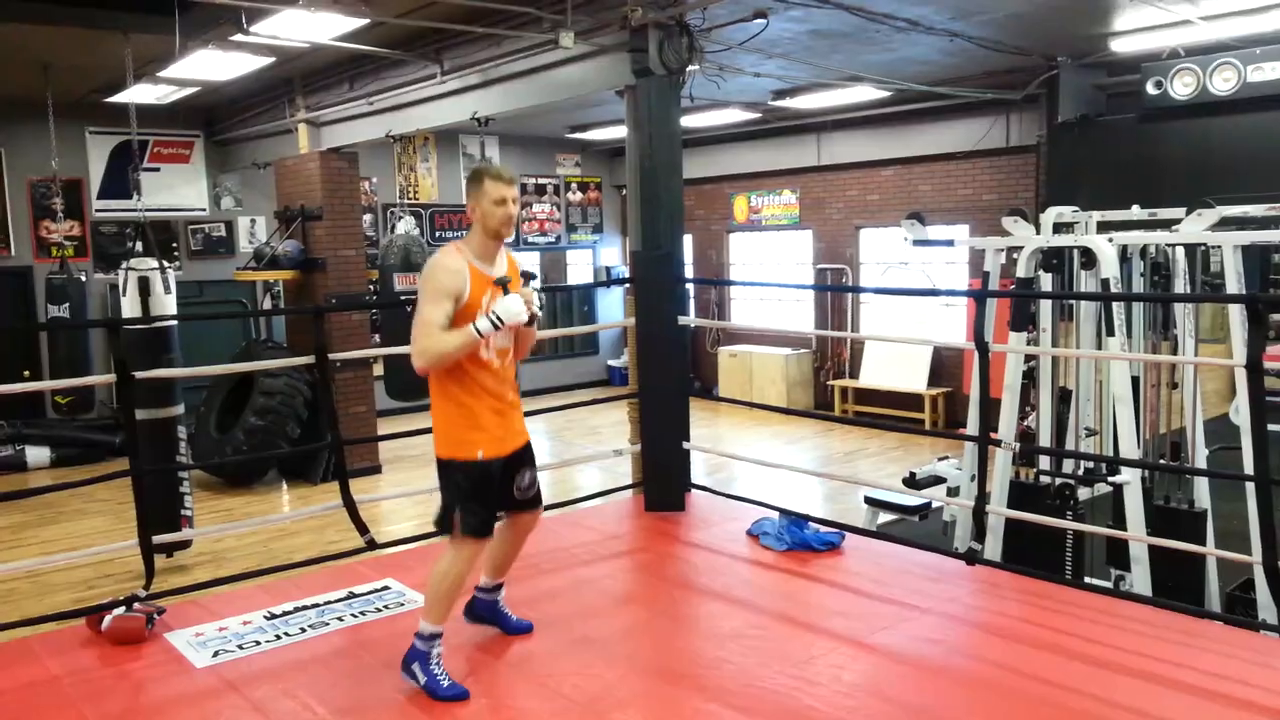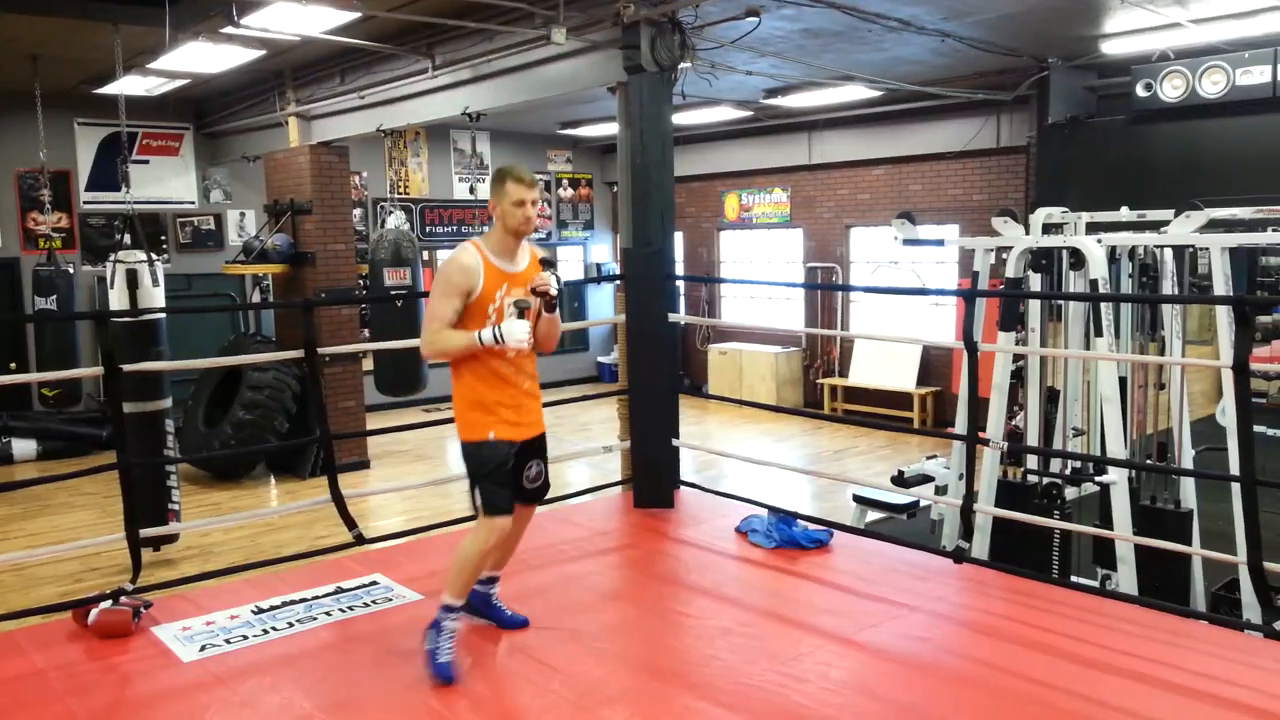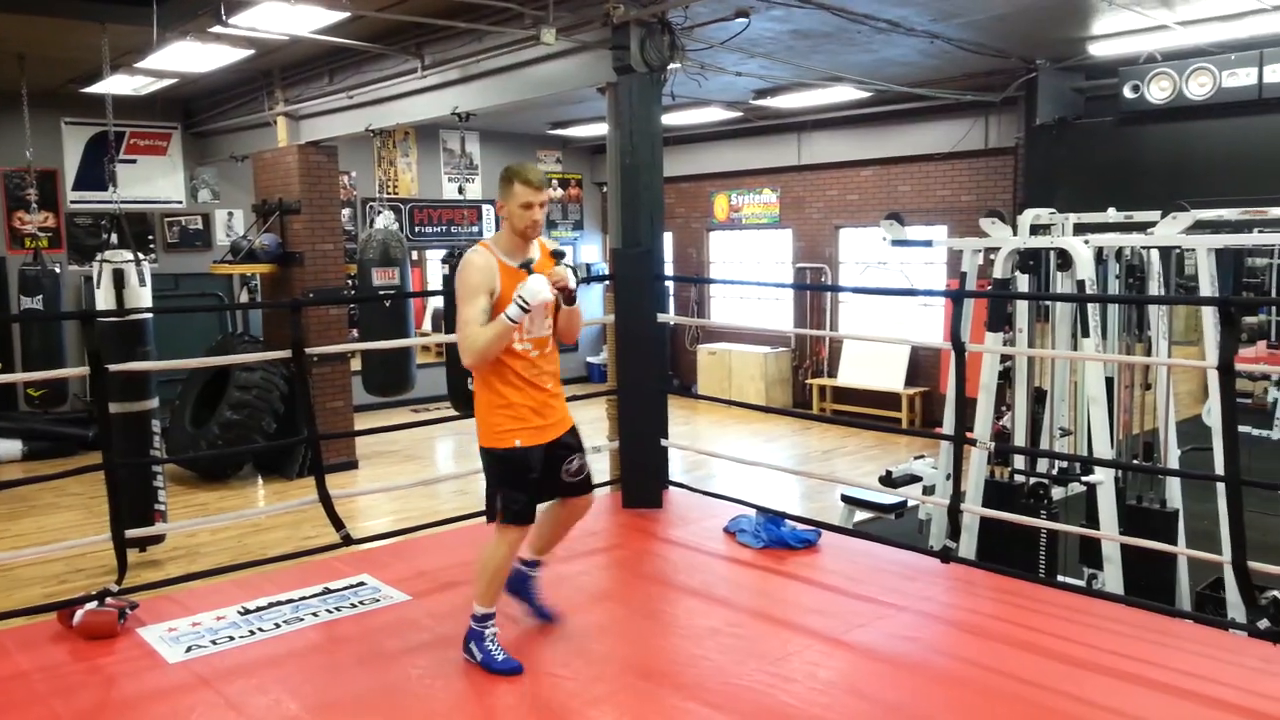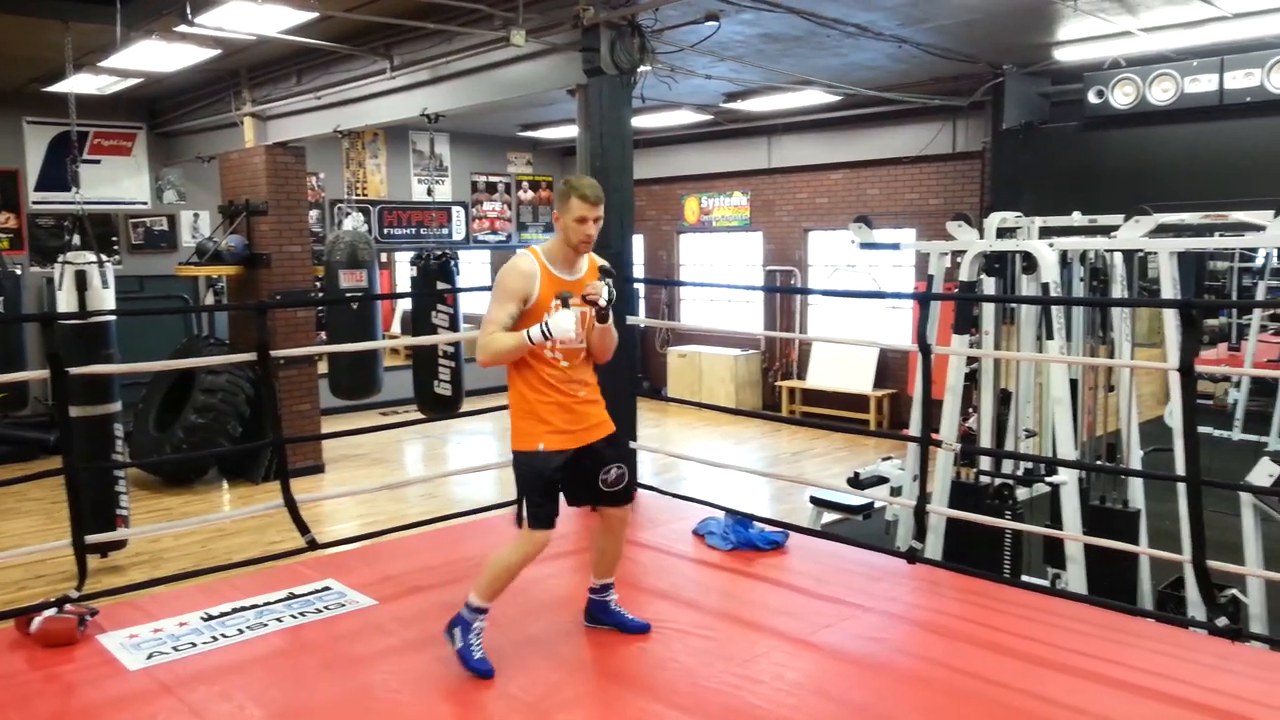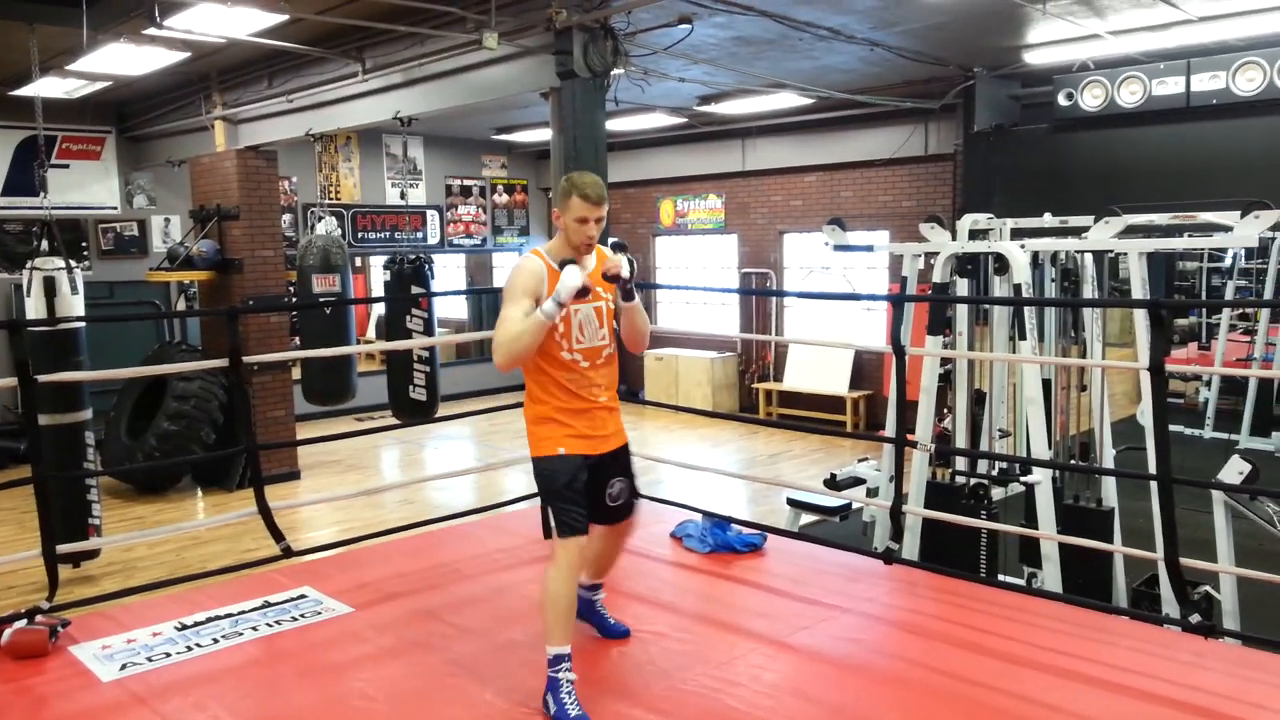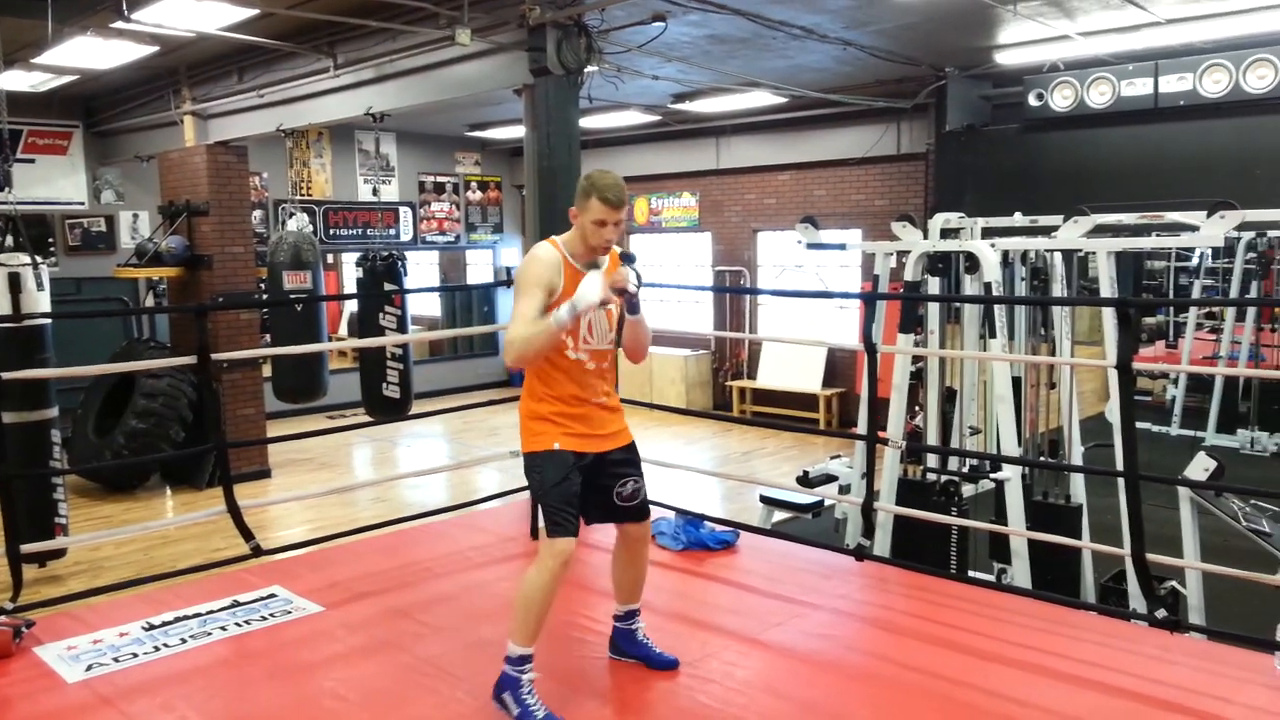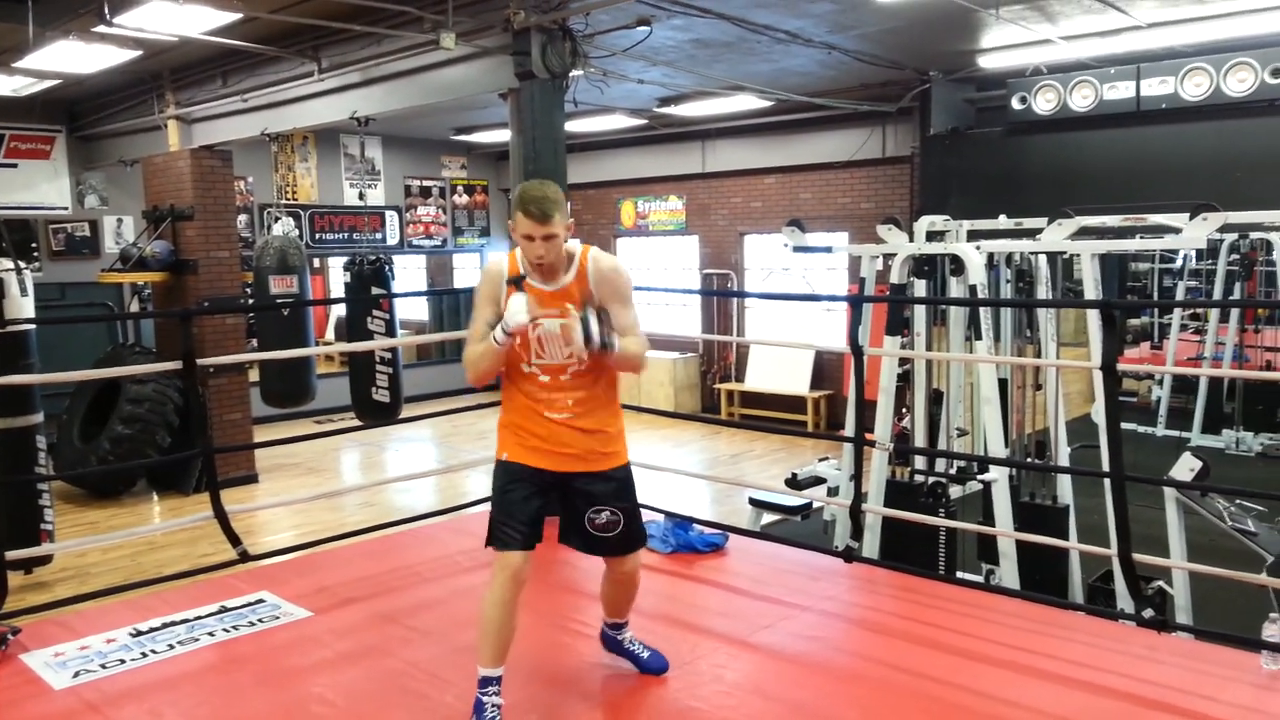
dt=0.4s
person 1, frame 1
left shoulder: (510, 264)
right shoulder: (447, 268)
right elbow: (423, 357)
left wrist: (527, 316)
right wrist: (489, 321)
left hip: (508, 423)
right hip: (466, 432)
left knee: (524, 515)
right knee: (468, 542)
left ankle: (487, 599)
right ankle: (423, 652)
person 1, frame 2
left shoulder: (537, 259)
right shoulder: (464, 264)
left elbow: (548, 344)
right elbow: (430, 343)
left wrist: (550, 302)
right wrist: (493, 336)
left hip: (527, 413)
right hip: (484, 418)
left knee: (522, 512)
right knee: (493, 524)
left ankle: (483, 593)
right ankle: (443, 623)
person 1, frame 3
left shoulder: (548, 253)
right shoulder: (479, 265)
left elbow: (568, 336)
right elbow: (472, 355)
left wrist: (567, 294)
right wrist: (521, 304)
left hip: (553, 412)
right hip: (508, 421)
left knee: (577, 499)
right knee: (512, 527)
left ankle: (523, 573)
right ankle: (481, 631)
person 1, frame 4
left shoulder: (596, 270)
right shoulder: (522, 271)
left elbow: (602, 356)
right elbow: (485, 351)
left wrist: (603, 314)
right wrist: (544, 331)
left hip: (589, 418)
right hip: (540, 426)
left knee: (616, 512)
right knee: (534, 536)
left ankle: (601, 602)
right ankle: (468, 620)
person 1, frame 5
left shoulder: (609, 264)
right shoulder: (530, 270)
left elbow: (637, 343)
right elbow: (504, 356)
left wrist: (627, 289)
right wrist: (557, 298)
left hip: (606, 426)
right hip: (557, 432)
left knee: (619, 523)
right knee: (569, 546)
left ankle: (589, 598)
person 1, frame 6
left shoulder: (617, 264)
right shoulder: (545, 262)
left elbow: (637, 353)
right elbow: (515, 355)
left wrist: (631, 303)
right wrist: (574, 308)
left hip: (607, 424)
right hip: (553, 430)
left knee: (636, 529)
right knee: (557, 550)
left ankle: (626, 631)
right ankle: (515, 675)
person 1, frame 7
left shoulder: (605, 270)
right shoulder: (498, 275)
left elbow: (636, 358)
right elbow: (474, 373)
left wrist: (604, 340)
right wrist: (506, 328)
left hip: (599, 447)
right hip: (525, 449)
left knee: (625, 561)
right knee: (510, 567)
left ankle: (616, 633)
